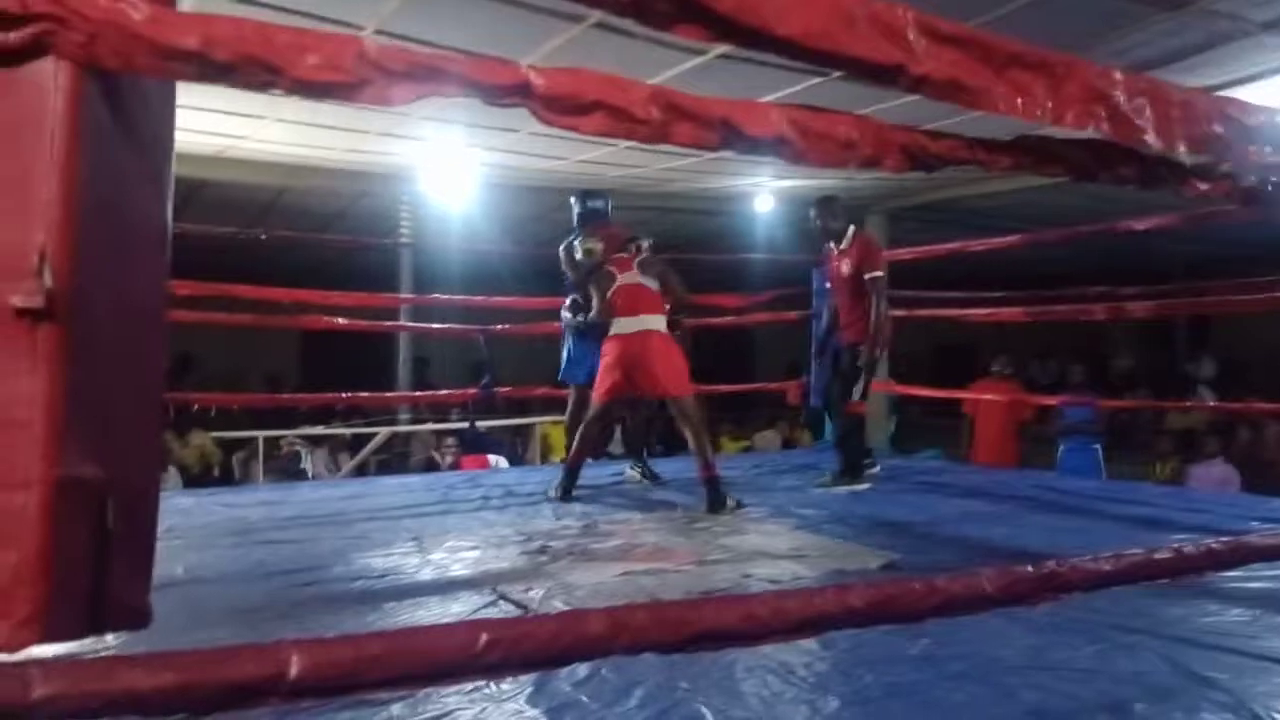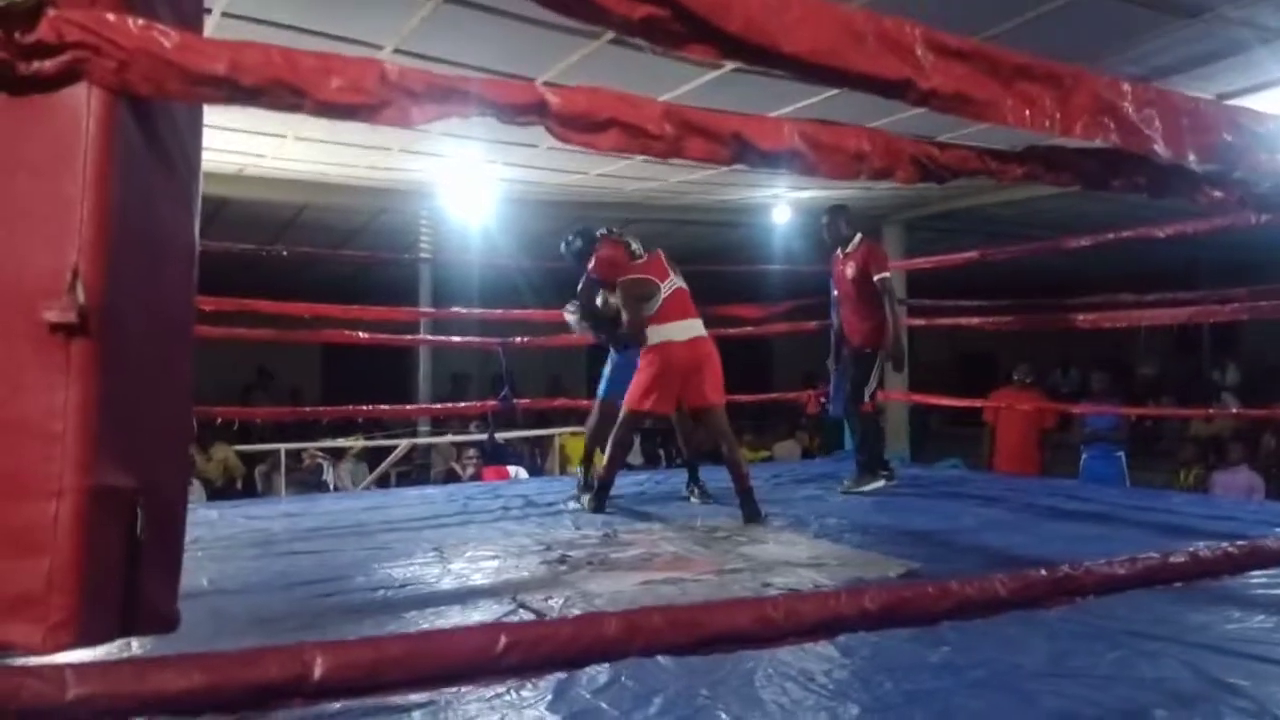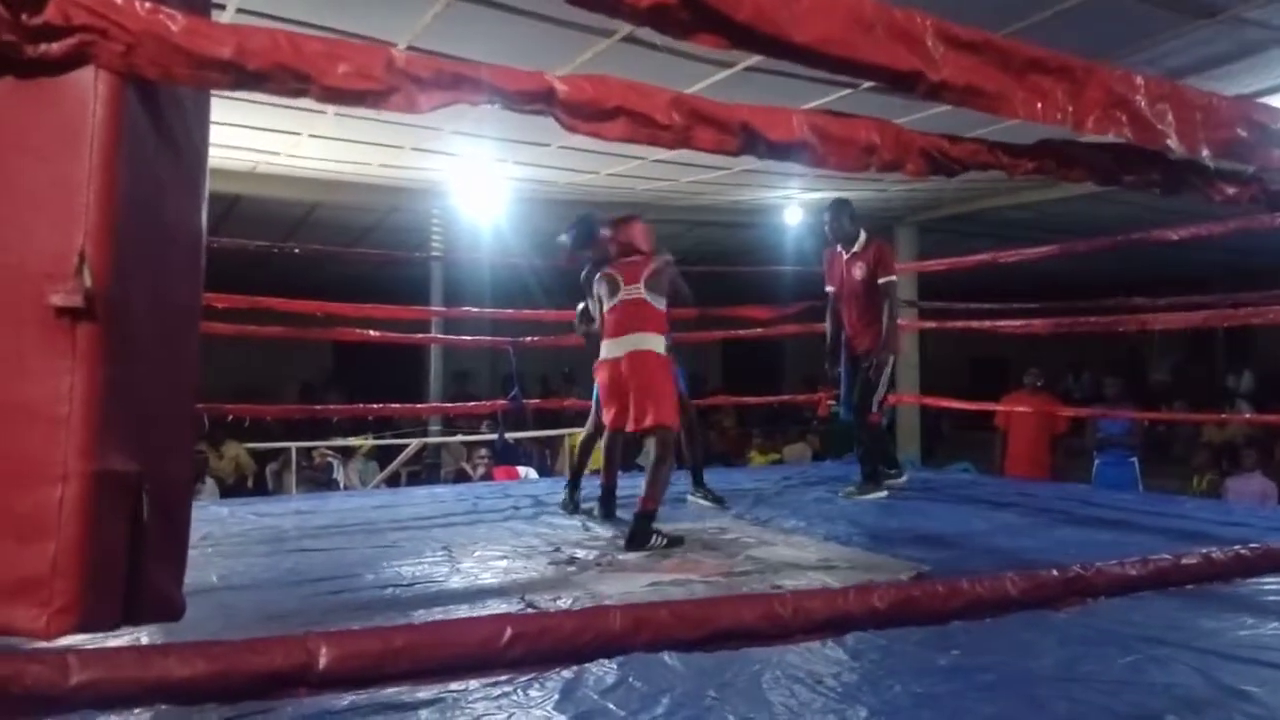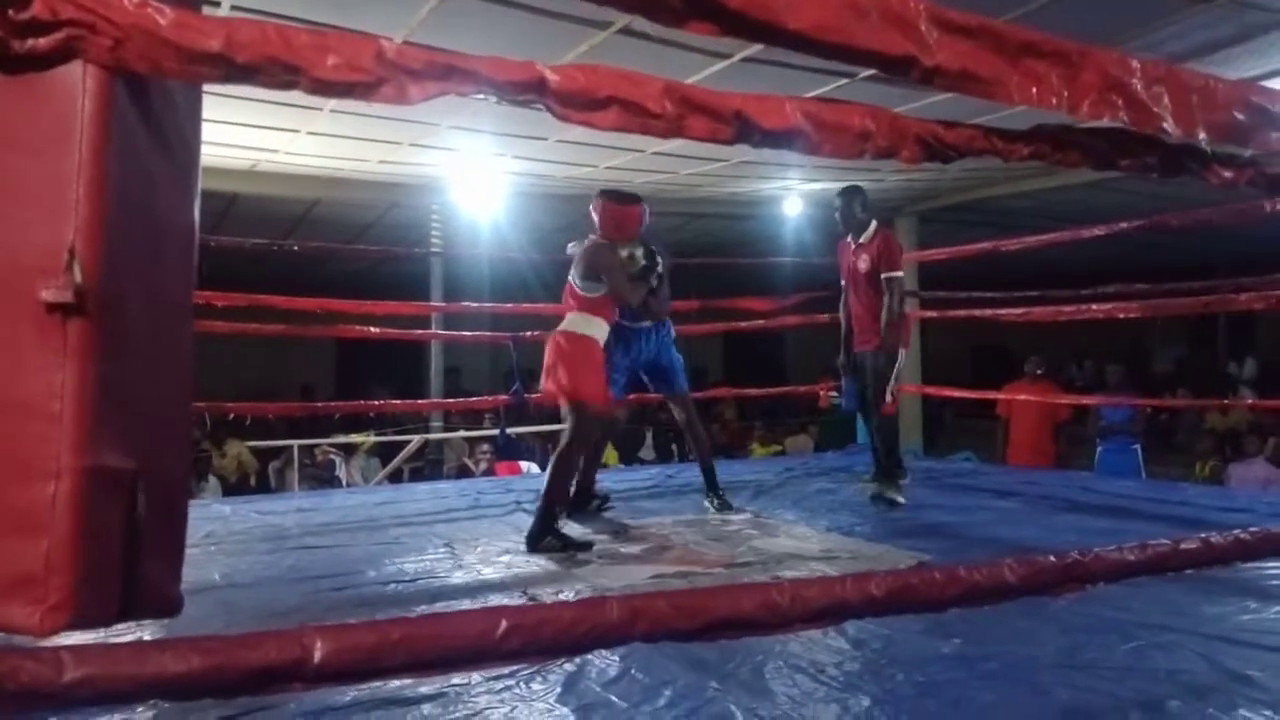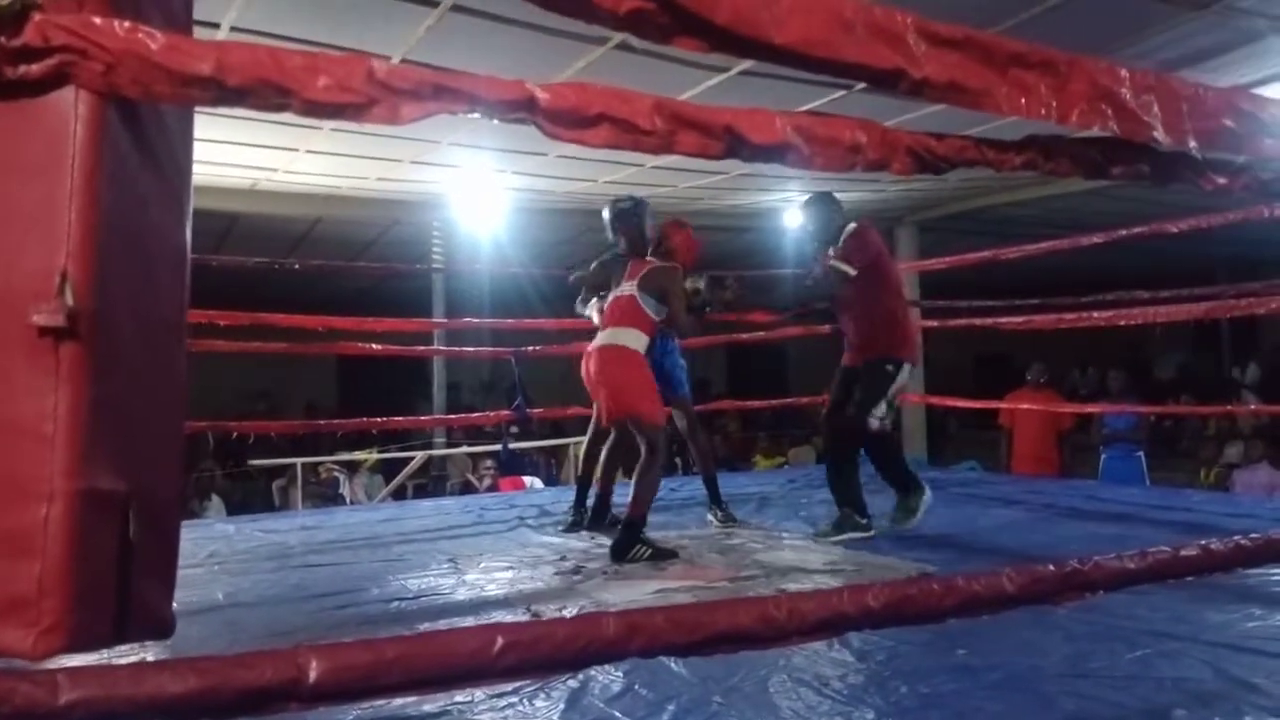
dt=0.7s
person 1, frame 1
left shoulder: (598, 274)
right shoulder: (650, 263)
left elbow: (602, 314)
right elbow: (681, 298)
right wrist: (662, 310)
left hip: (619, 344)
right hip: (655, 341)
left knee: (595, 417)
right knee: (690, 416)
left ankle: (565, 483)
right ankle: (714, 492)
person 1, frame 2
left shoulder: (628, 284)
right shoulder: (659, 257)
left elbow: (633, 333)
left hip: (665, 352)
right hip: (701, 345)
left knee: (627, 423)
right knee: (720, 429)
left ankle: (598, 495)
right ankle: (748, 503)
person 1, frame 3
left shoulder: (602, 279)
right shoulder: (662, 267)
right elbow: (685, 297)
left wrist: (583, 314)
left hip: (610, 364)
right hip: (648, 362)
left knee: (613, 430)
right knee: (664, 446)
left ankle: (607, 502)
right ankle: (642, 529)
person 1, frame 4
left shoulder: (593, 248)
right shoulder: (603, 252)
right elbow: (628, 299)
right wrist: (645, 282)
left hip: (578, 345)
right hip: (577, 346)
left knee: (591, 424)
right knee: (582, 431)
left ankle: (575, 494)
right ankle: (543, 527)
person 1, frame 5
left shoulder: (625, 270)
right shoulder: (669, 273)
right elbow: (681, 327)
right wrist: (694, 311)
left hip: (597, 357)
right hip: (623, 359)
left knee: (622, 433)
right knee: (653, 446)
right ankle: (630, 537)
person 2, frame 1
left shoulder: (865, 244)
right shoulder: (832, 250)
left elbow: (879, 296)
left wrist: (873, 343)
right wrist: (824, 337)
left hip: (863, 338)
right hip: (843, 337)
left knee: (846, 399)
right knee: (833, 398)
left ankle: (852, 471)
right ankle: (862, 458)
person 2, frame 2
left shoulder: (870, 250)
right shoulder: (837, 259)
left elbow: (888, 296)
left wrist: (895, 340)
right wrist: (834, 348)
left hip: (872, 342)
right hip: (850, 345)
left knee: (858, 401)
right knee: (850, 405)
left ankle: (868, 470)
right ankle: (881, 468)
person 2, frame 3
left shoulder: (877, 250)
right shoulder: (831, 257)
left elbow: (890, 302)
left wrist: (884, 348)
right wrist: (831, 349)
left hip: (876, 347)
right hip: (852, 348)
left knee: (864, 409)
right knee: (855, 410)
left ankle: (872, 480)
right ankle: (890, 467)
person 2, frame 4
left shoulder: (885, 242)
right shoulder: (844, 248)
left elbow: (893, 299)
left wrist: (883, 346)
right wrist: (846, 347)
left hip: (887, 340)
right hip: (861, 342)
left knee: (880, 403)
right knee: (867, 407)
left ankle: (890, 480)
right ankle: (888, 468)
person 2, frame 5
left shoulder: (861, 239)
right shoulder: (831, 252)
left hip: (891, 349)
right hip: (858, 353)
left knee: (862, 422)
right knee: (835, 427)
left ankle: (911, 490)
right ankle: (853, 514)
person 3, frame 1
right shoulder: (569, 249)
right elbow: (581, 282)
left wrist: (638, 251)
left hip: (613, 328)
right hip: (583, 330)
right knee: (579, 397)
left ankle: (637, 461)
person 3, frame 2
right shoulder: (588, 286)
right elbow: (596, 328)
right hip: (624, 353)
left knee: (679, 412)
right knee: (602, 418)
left ankle: (693, 480)
right ankle: (585, 475)
person 3, frame 3
right shoulder: (592, 276)
right elbow: (584, 325)
left knee: (686, 414)
right knee: (598, 425)
left ankle: (697, 485)
right ankle: (572, 489)
person 3, frame 4
left shoulder: (653, 259)
left elbow: (659, 310)
left wrist: (641, 278)
left hip: (656, 337)
right hip: (620, 338)
left knee: (686, 412)
left ankle: (712, 489)
right ankle: (584, 490)
person 3, frame 5
right shoulder: (618, 263)
right elbow: (584, 304)
left wrist: (692, 306)
right wrist: (599, 309)
left hip: (660, 344)
left knee: (688, 422)
right knee: (602, 424)
left ankle: (716, 503)
right ankle: (580, 506)
